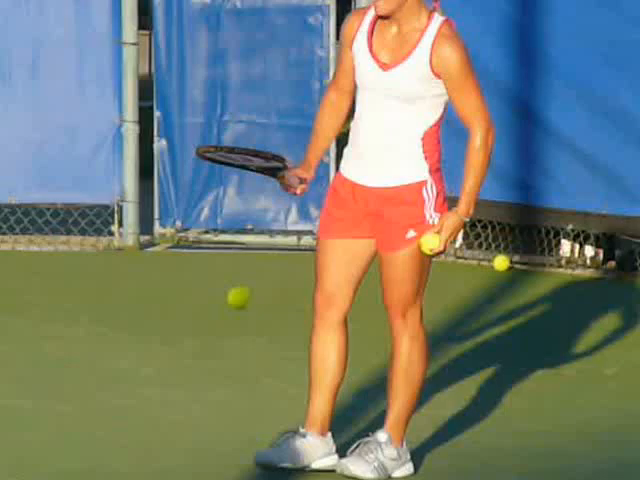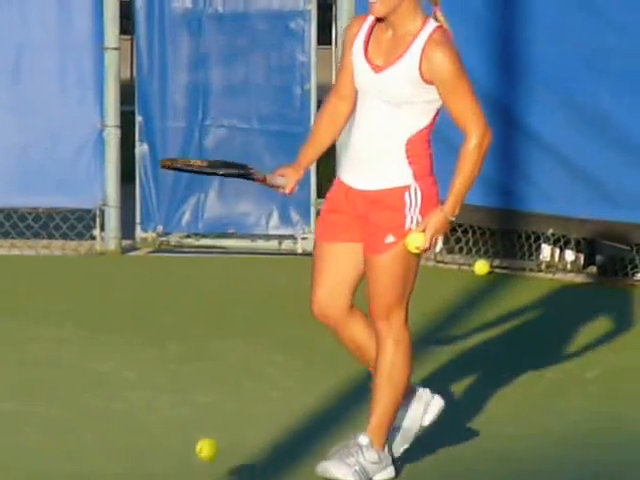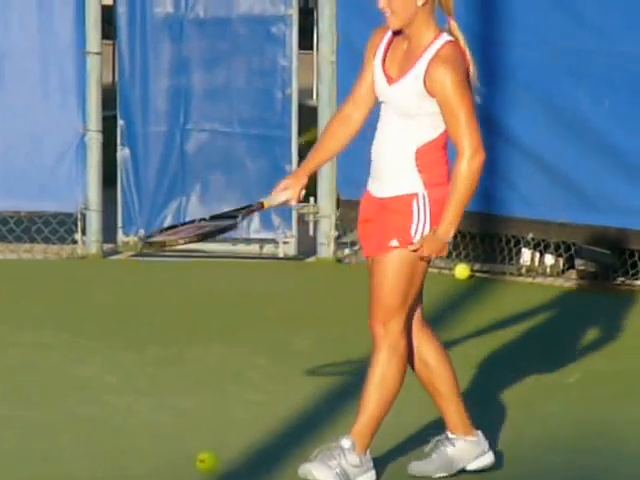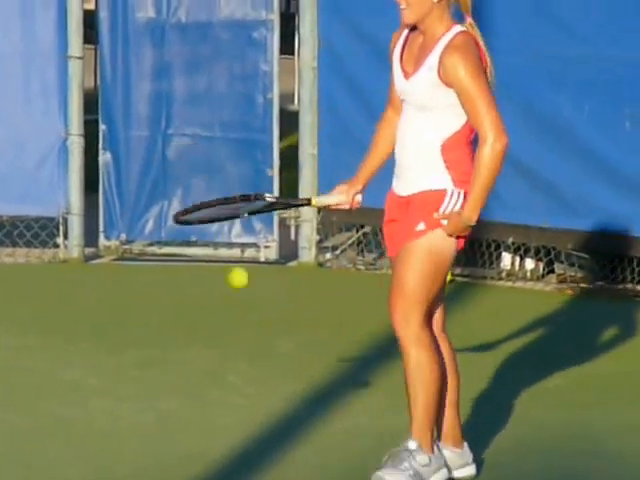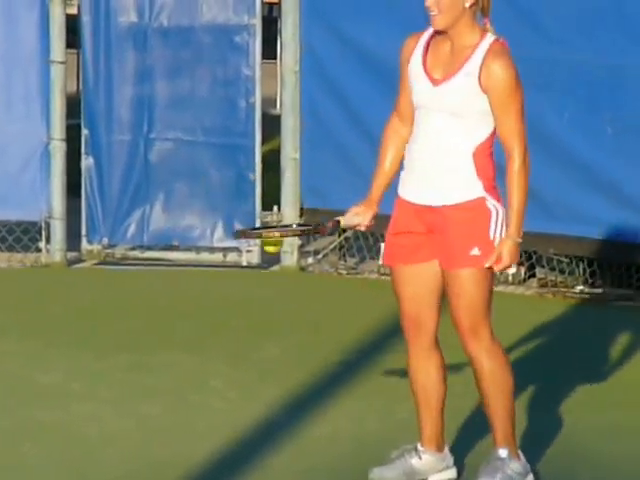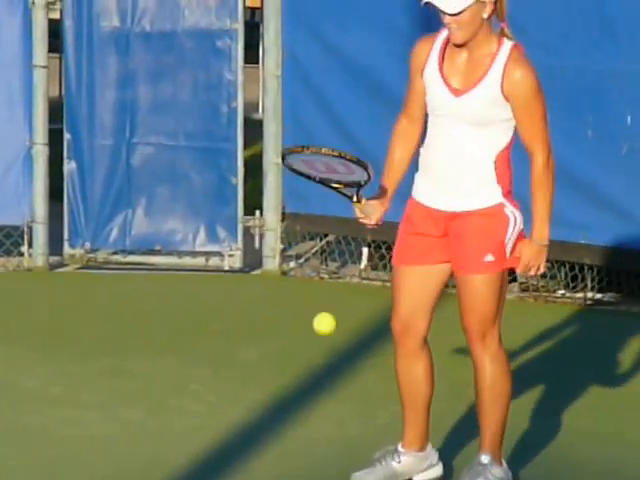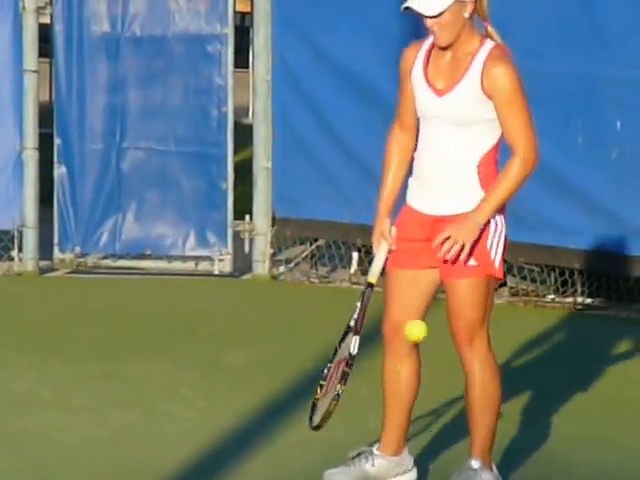
dt=0.4s
person 1, frame 1
left shoulder: (444, 45)
left elbow: (481, 130)
left wrist: (464, 208)
right wrist: (310, 162)
left hip: (410, 194)
right hip: (353, 186)
left knee: (402, 317)
right knee: (327, 305)
right ankle: (316, 437)
person 1, frame 2
left shoulder: (435, 50)
left elbow: (478, 133)
left wrist: (449, 208)
right wrist: (300, 164)
left hip: (401, 196)
right hip: (350, 189)
left knee: (386, 320)
right knee: (327, 306)
right ankle: (409, 398)
person 1, frame 3
left shoulder: (443, 65)
right shoulder: (383, 41)
left elbow: (472, 154)
right elbow: (354, 111)
left wrist: (444, 231)
right wrist: (301, 175)
left hip: (418, 206)
right hip: (380, 200)
left knee: (385, 327)
right knee: (407, 325)
right ankle: (465, 438)
person 1, frame 4
left shoulder: (458, 53)
right shoulder: (403, 40)
left elbow: (495, 138)
left wrist: (470, 211)
right wrist: (360, 180)
left hip: (443, 199)
right hip: (404, 198)
left knee: (406, 318)
right knee: (424, 323)
person 1, frame 5
left shoulder: (494, 61)
right shoulder: (415, 47)
left elbow: (517, 153)
left wrist: (513, 231)
right wrist: (373, 198)
left hip: (467, 208)
right hip: (413, 207)
left knee: (474, 335)
right knee: (416, 332)
person 1, frame 6
left shoulder: (514, 69)
right shoulder: (426, 50)
left elbow: (541, 156)
left wrist: (540, 234)
right wrist: (385, 194)
left hip: (484, 216)
right hip: (425, 211)
left knee: (481, 339)
right knee: (405, 330)
person 1, frame 7
left shoulder: (496, 67)
right shoulder: (415, 57)
left elbow: (525, 153)
left wrist: (476, 219)
right wrist: (384, 210)
left hip: (470, 220)
right hip: (419, 215)
left knee: (470, 343)
right knee: (395, 331)
